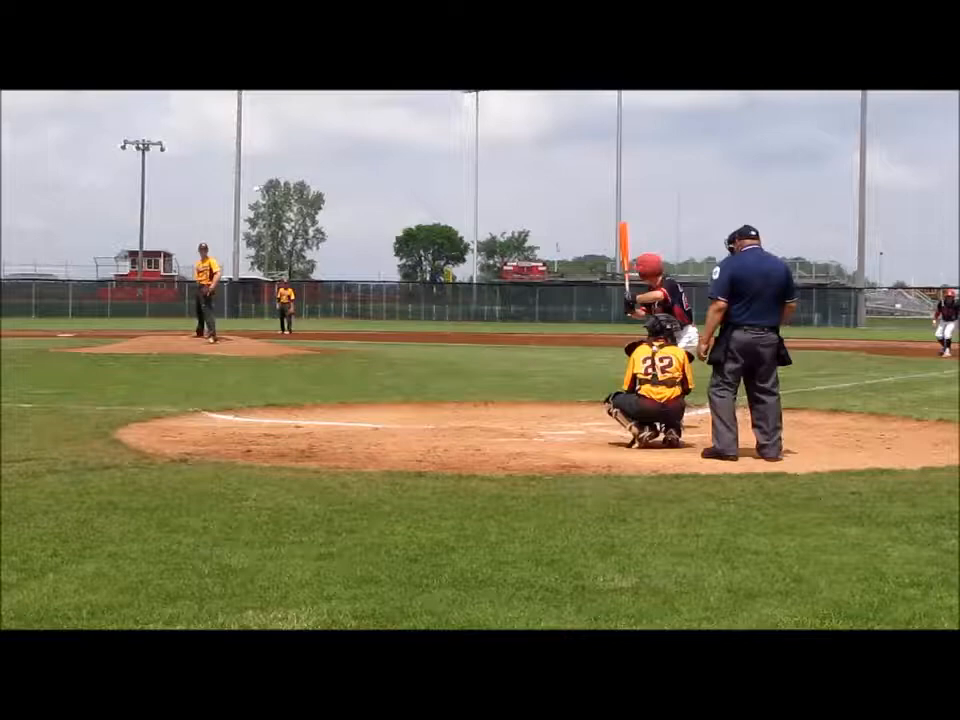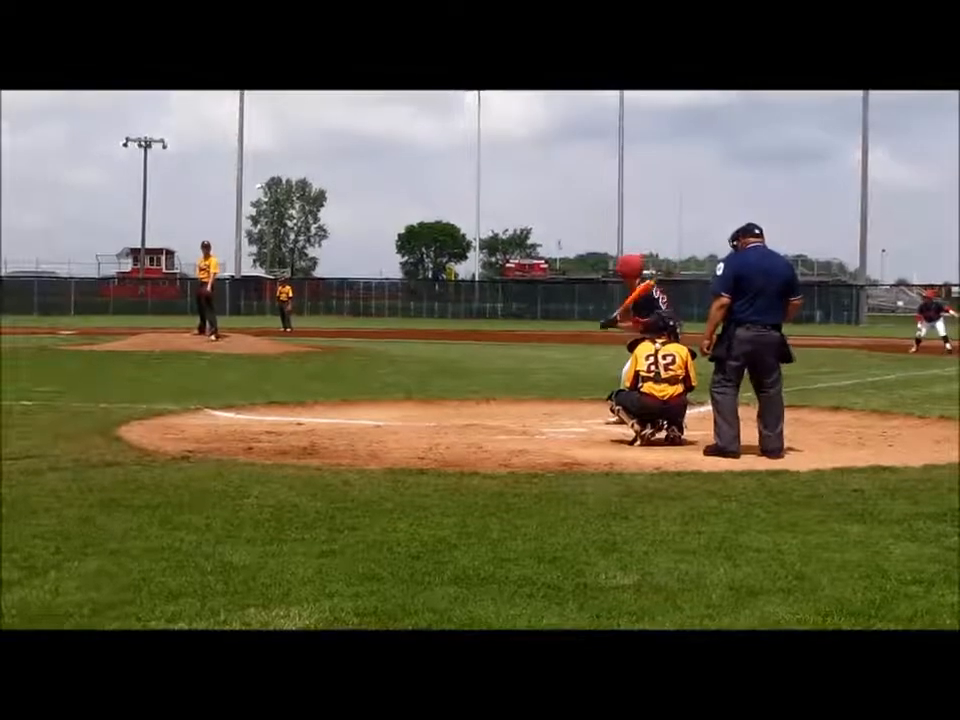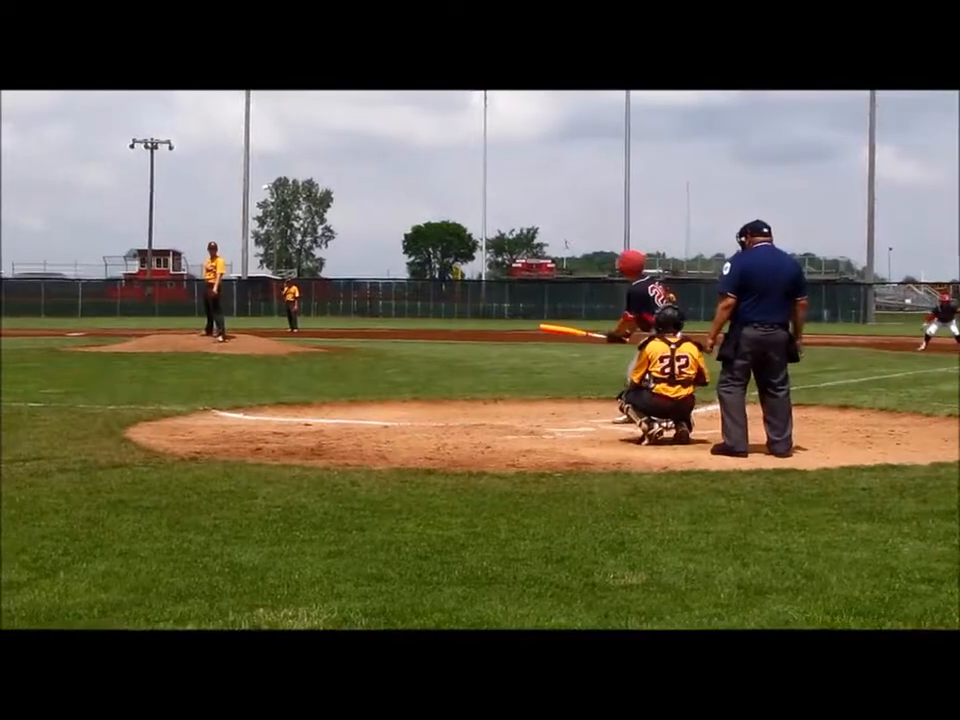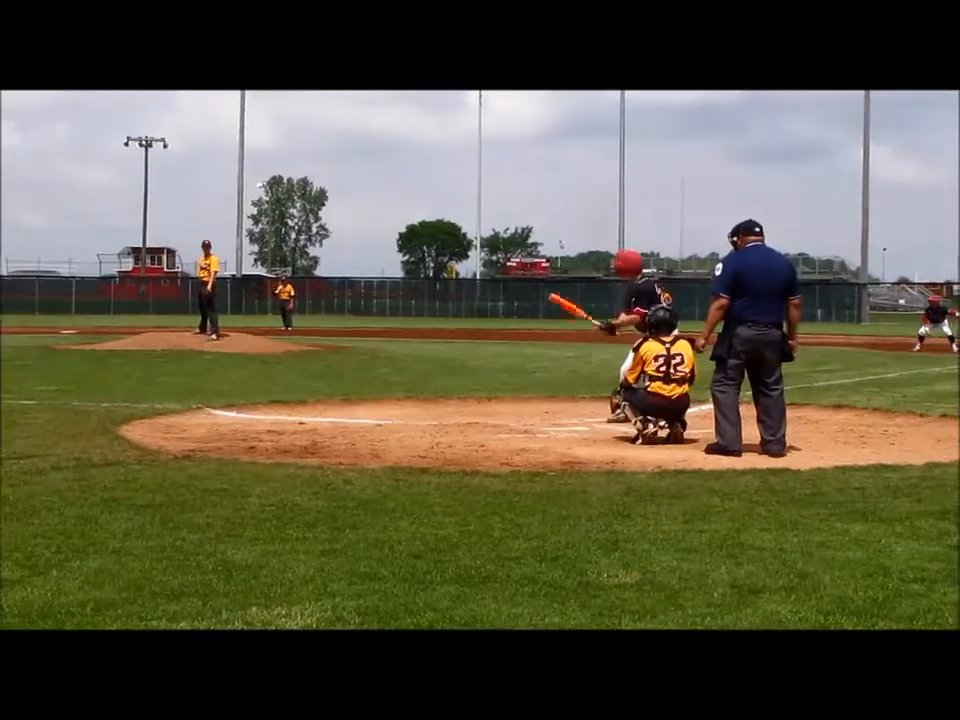
dt=0.5s
person 1, frame 1
left shoulder: (730, 264)
right shoulder: (780, 266)
left elbow: (719, 306)
right elbow: (790, 305)
left wrist: (705, 340)
left hip: (736, 338)
right hip: (768, 339)
left knee: (722, 390)
right knee: (767, 393)
left ankle: (725, 447)
right ankle: (771, 448)
person 1, frame 2
left shoulder: (733, 261)
right shoulder: (784, 264)
left elbow: (722, 302)
right elbow: (795, 302)
left wrist: (708, 336)
left hip: (738, 335)
right hip: (771, 336)
left knee: (724, 387)
right knee: (770, 390)
left ankle: (727, 444)
right ankle: (773, 445)
person 1, frame 3
left shoulder: (740, 260)
right shoulder: (791, 263)
left elbow: (728, 302)
right elbow: (800, 304)
left wrist: (712, 335)
right wrist: (796, 337)
left hip: (745, 334)
right hip: (778, 335)
left knee: (731, 386)
right knee: (777, 389)
left ankle: (735, 443)
right ankle: (781, 444)
person 1, frame 4
left shoulder: (733, 261)
right shoulder: (784, 263)
left elbow: (721, 303)
right elbow: (794, 304)
left wrist: (704, 335)
right wrist: (792, 337)
left hip: (739, 334)
right hip: (772, 335)
left knee: (725, 385)
right knee: (771, 389)
left ankle: (729, 443)
right ankle: (775, 443)
